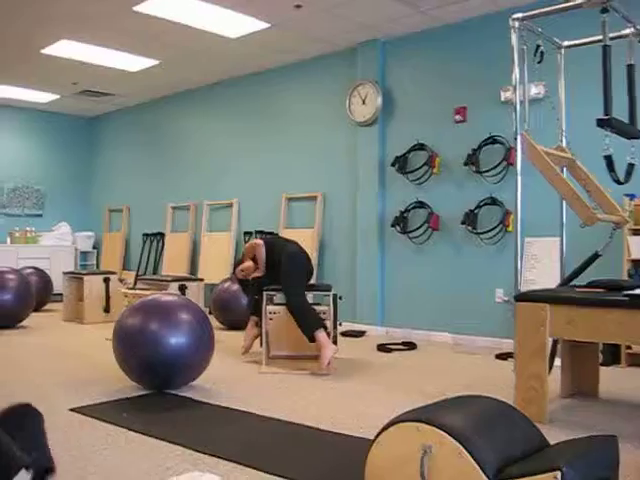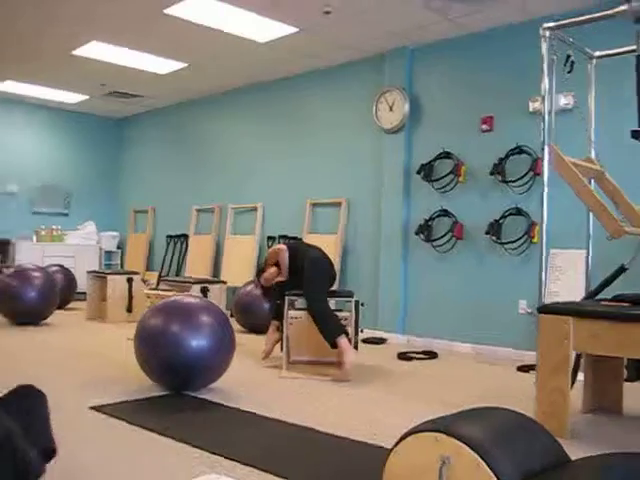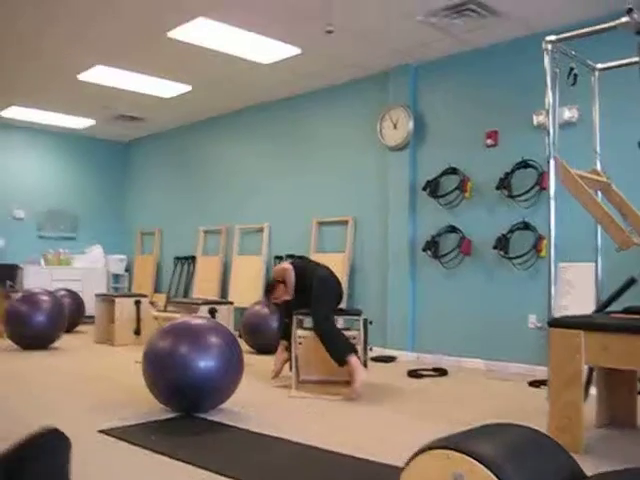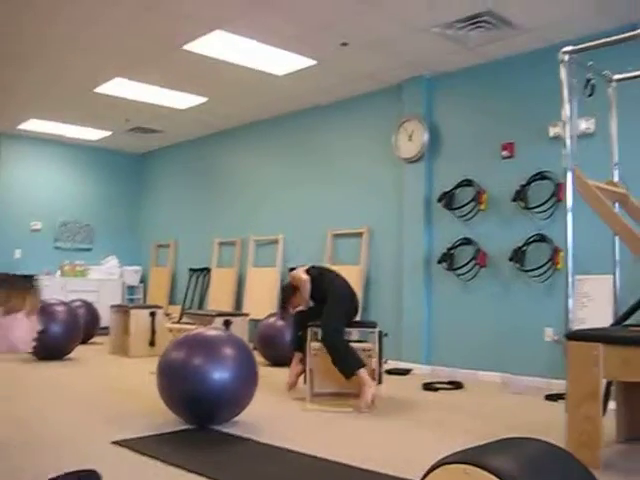
dt=0.2s
person 1, frame 1
left shoulder: (249, 249)
left elbow: (259, 244)
left wrist: (261, 270)
left hip: (293, 259)
right hip: (305, 265)
left knee: (294, 299)
right knee: (258, 283)
left ankle: (325, 344)
right ankle: (255, 326)
person 1, frame 2
left shoulder: (272, 255)
left elbow: (282, 249)
left wrist: (284, 276)
left hip: (315, 264)
right hip: (327, 270)
left knee: (315, 304)
right knee: (280, 288)
left ankle: (346, 351)
right ankle: (276, 330)
person 1, frame 3
left shoulder: (278, 271)
left elbow: (288, 269)
left wrist: (290, 295)
left hip: (323, 282)
right hip: (334, 289)
left knee: (321, 323)
right knee: (287, 307)
left ankle: (357, 369)
right ankle: (284, 350)
person 1, frame 4
left shoulder: (295, 275)
left elbow: (305, 280)
left wrist: (305, 306)
left hip: (340, 295)
right hip: (350, 301)
left knee: (330, 336)
right knee: (301, 317)
left ankle: (367, 382)
right ankle: (298, 363)
